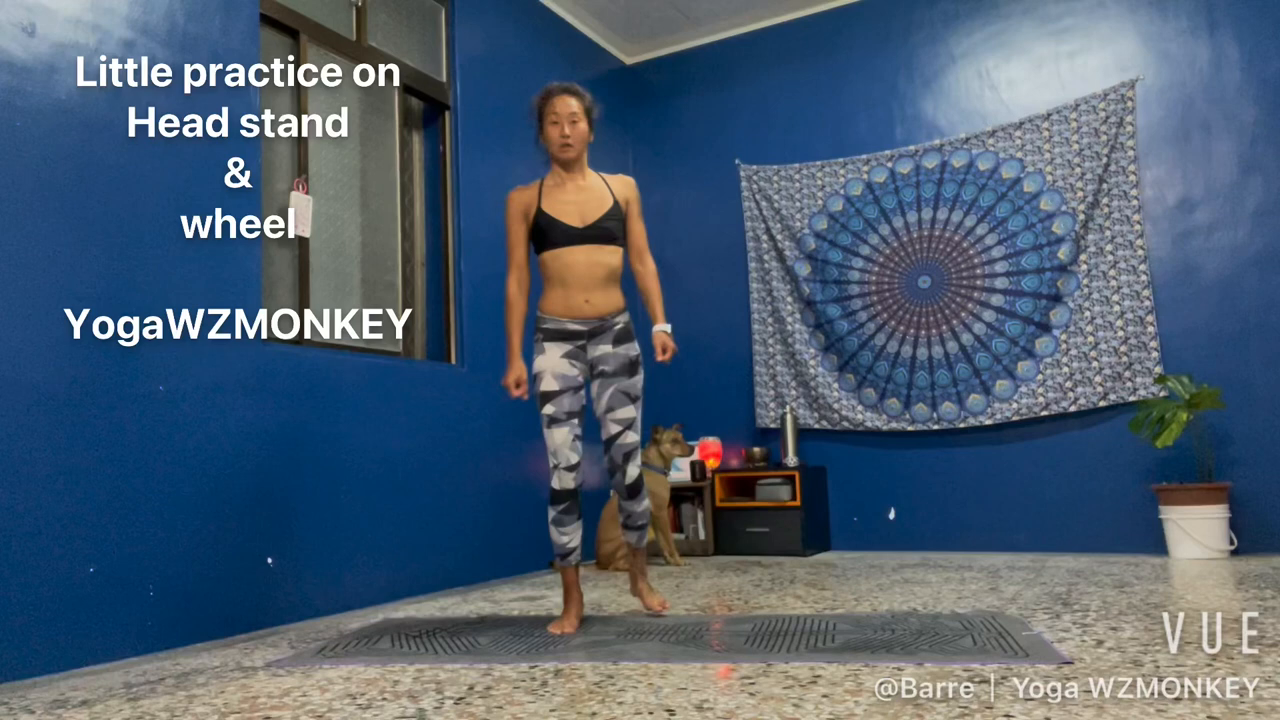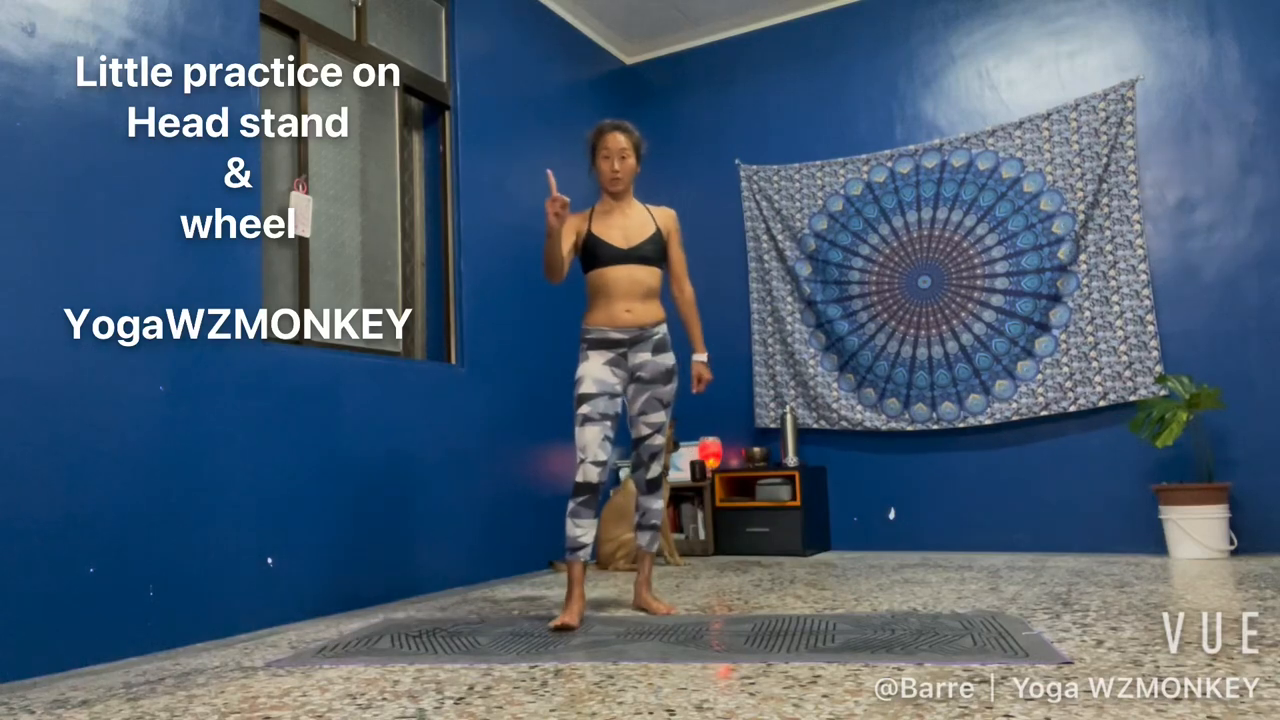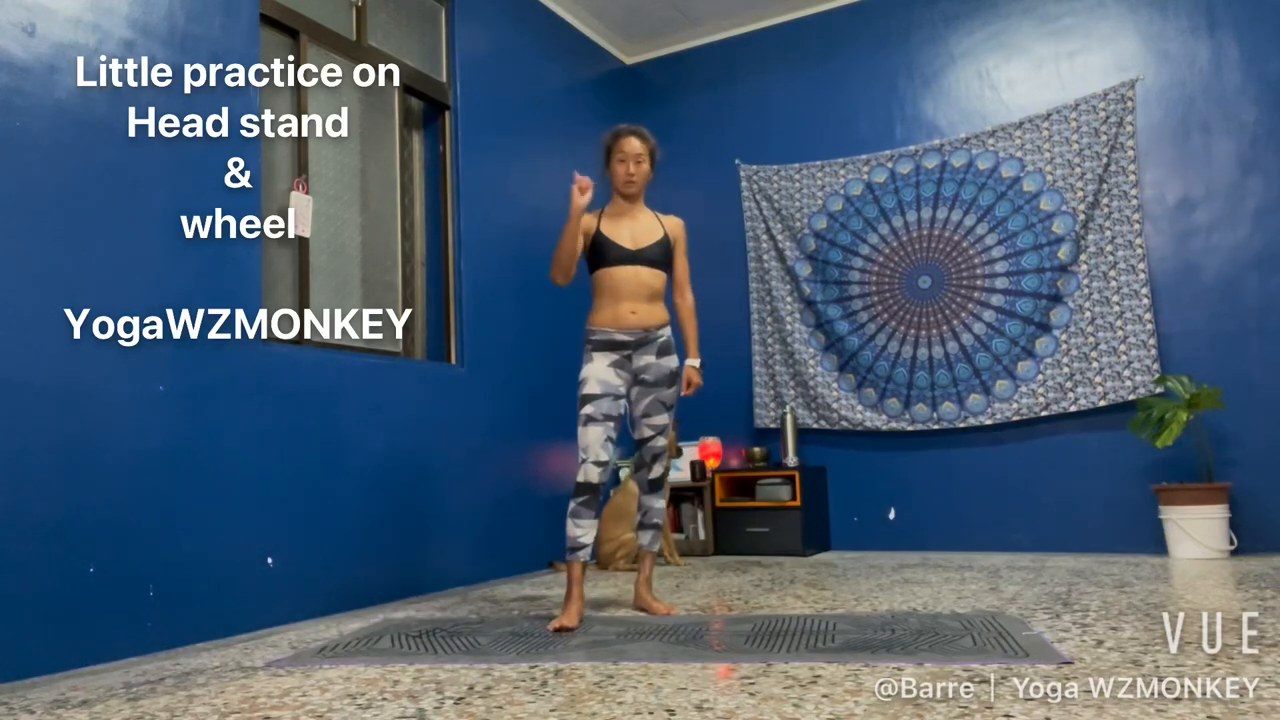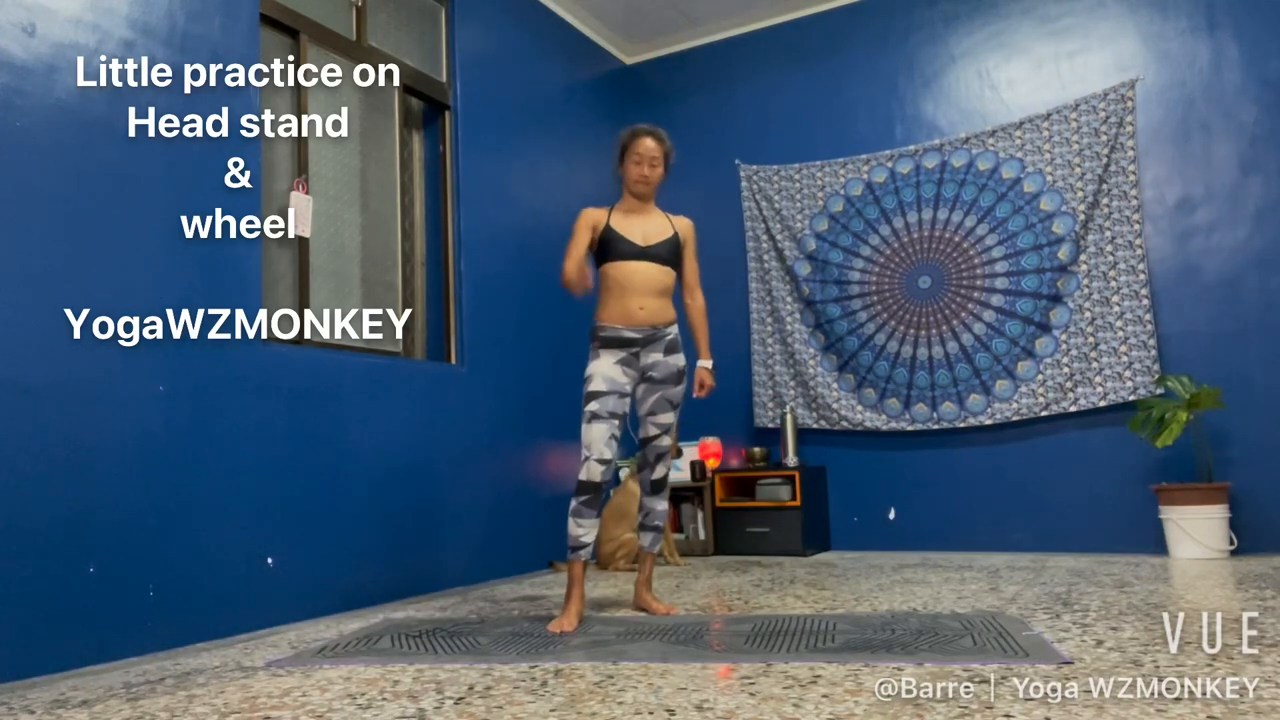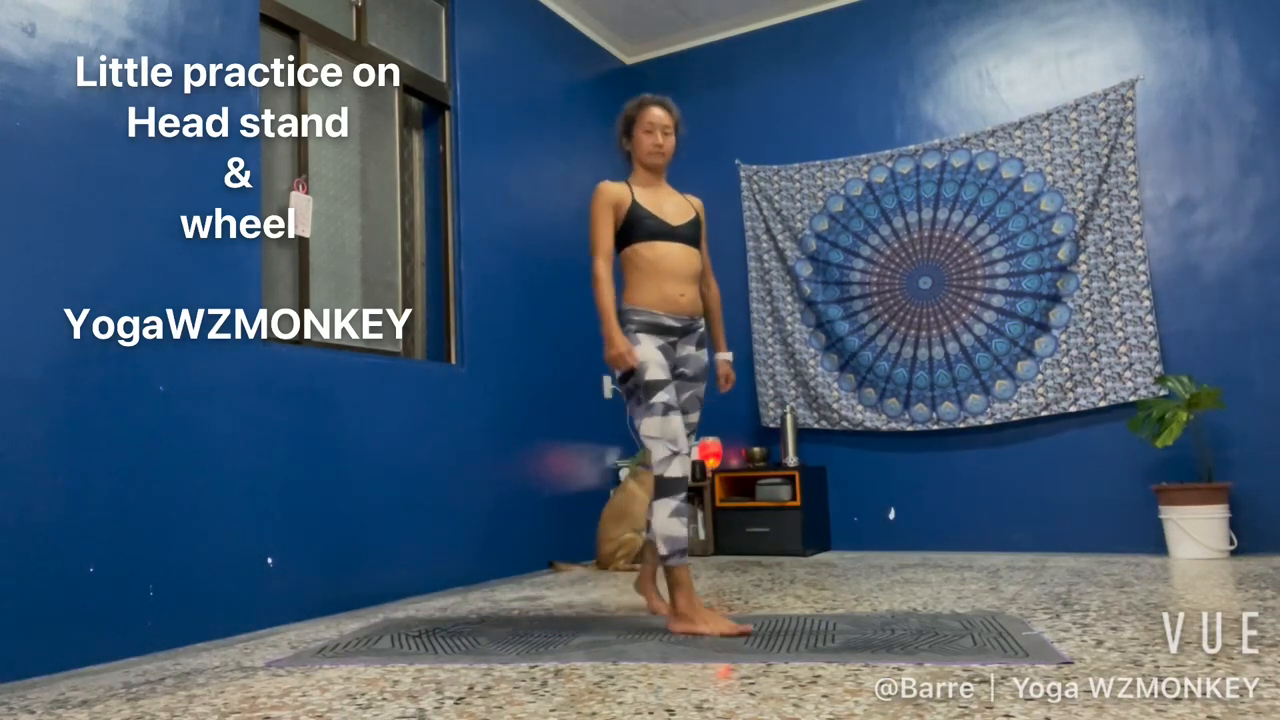
dt=0.7s
person 1, frame 1
left shoulder: (622, 188)
right shoulder: (524, 200)
left elbow: (642, 260)
right elbow: (516, 279)
left wrist: (661, 323)
right wrist: (515, 356)
left hip: (617, 334)
right hip: (556, 339)
left knee: (626, 459)
right knee: (564, 470)
left ankle: (639, 573)
right ankle: (572, 600)
person 1, frame 2
left shoulder: (664, 219)
right shoulder: (580, 223)
left elbow: (682, 288)
right elbow: (554, 275)
left wrist: (700, 353)
right wrist: (554, 230)
left hip: (654, 347)
right hip: (599, 349)
left knee: (651, 467)
right knee: (590, 468)
left ankle: (643, 586)
right ankle: (575, 596)
person 1, frame 3
left shoulder: (672, 226)
right shoulder: (589, 222)
left elbow: (684, 295)
right elbow: (561, 276)
left wrist: (693, 357)
right wrist: (574, 215)
left hip: (658, 349)
right hip: (603, 350)
left knee: (653, 468)
right knee: (592, 467)
left ankle: (644, 587)
right ankle: (575, 597)
person 1, frame 4
left shoulder: (681, 226)
right shoulder: (595, 218)
left elbow: (694, 294)
right elbow: (570, 272)
left wrist: (705, 358)
right wrist: (573, 279)
left hip: (665, 347)
right hip: (611, 347)
left knee: (656, 468)
right knee: (595, 465)
left ankle: (644, 586)
right ankle: (574, 596)
person 1, frame 5
left shoulder: (693, 205)
right shoulder: (612, 193)
right elbow: (600, 266)
left wrist: (722, 349)
right wrist: (613, 333)
left hip: (690, 338)
right hip: (642, 334)
left knee: (676, 466)
right knee: (670, 461)
left ankle: (649, 572)
right ankle: (685, 606)
